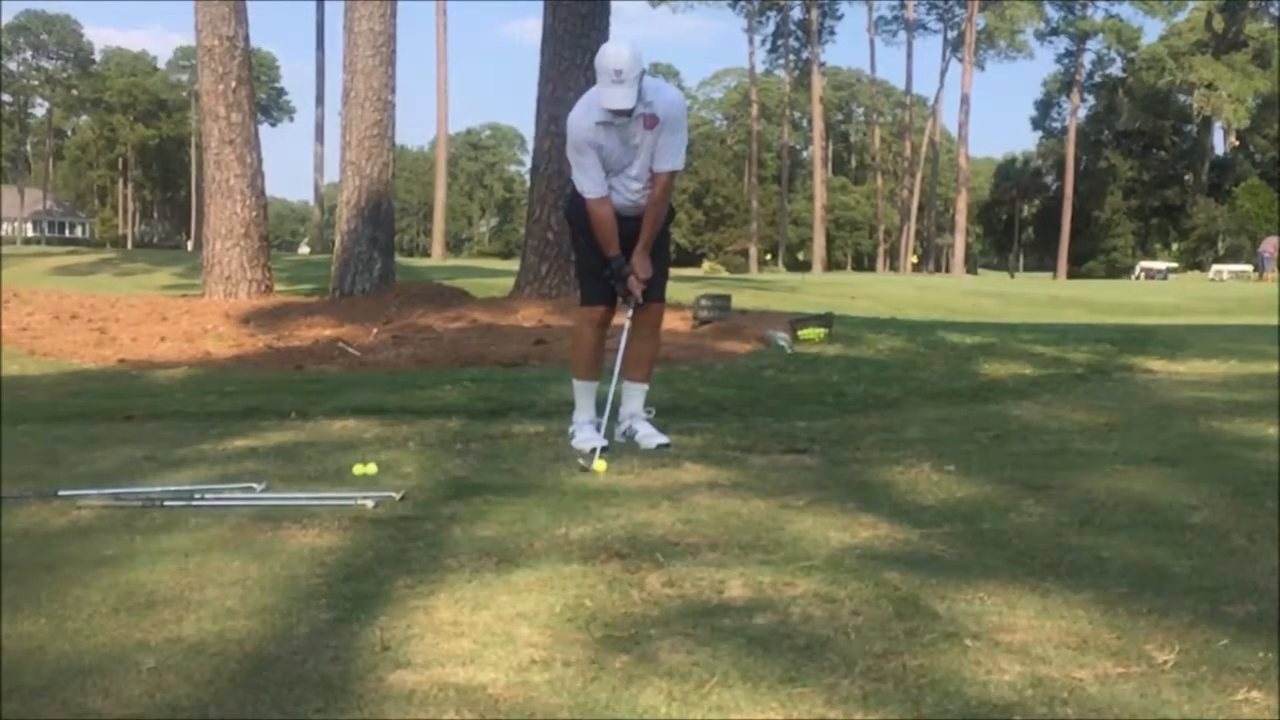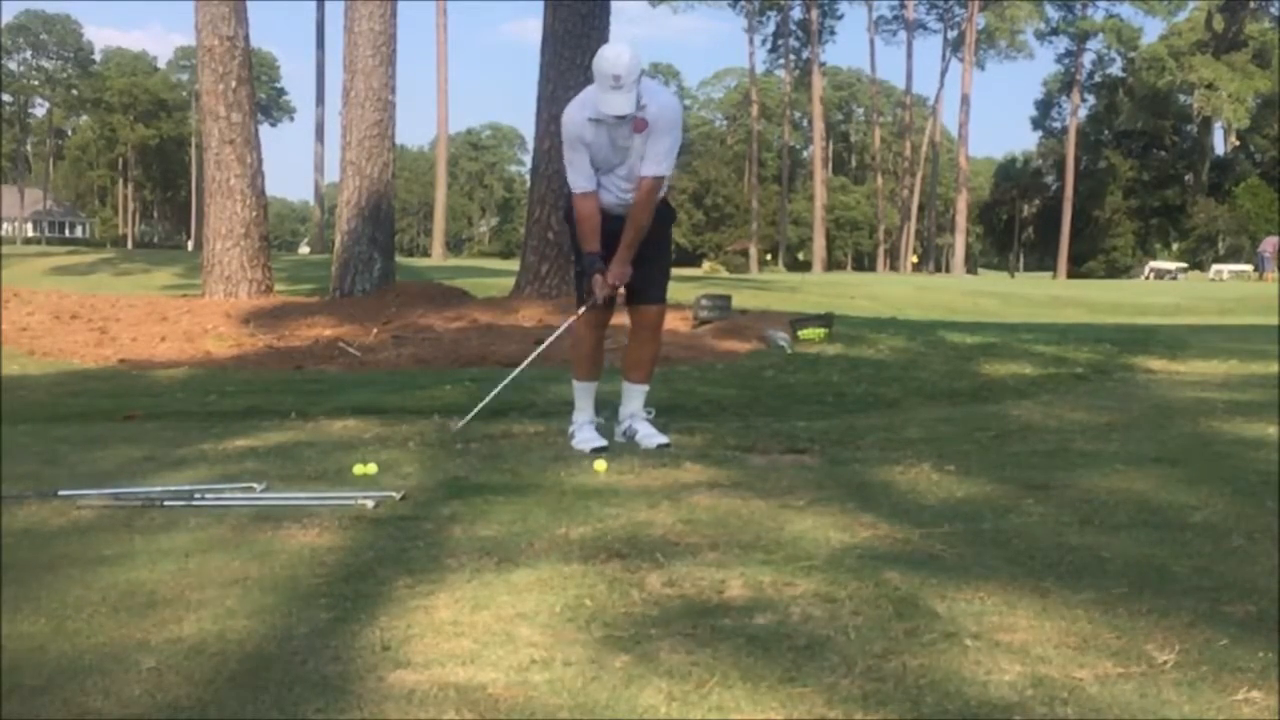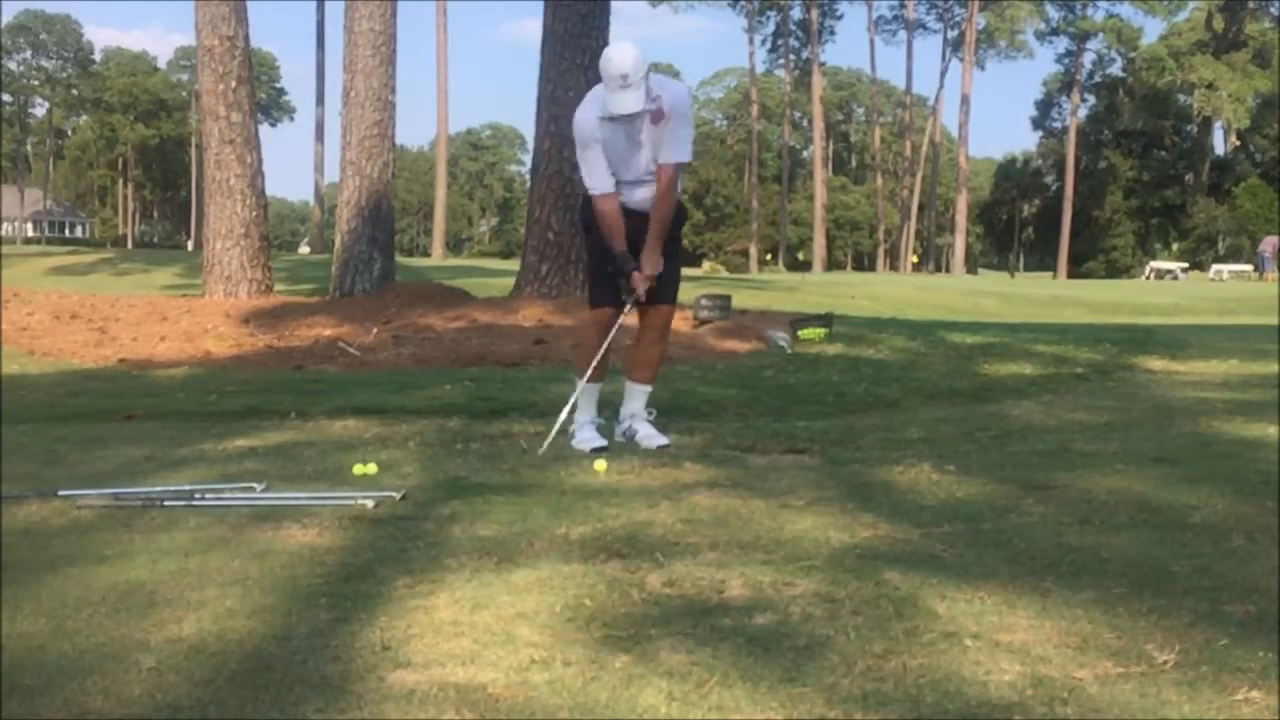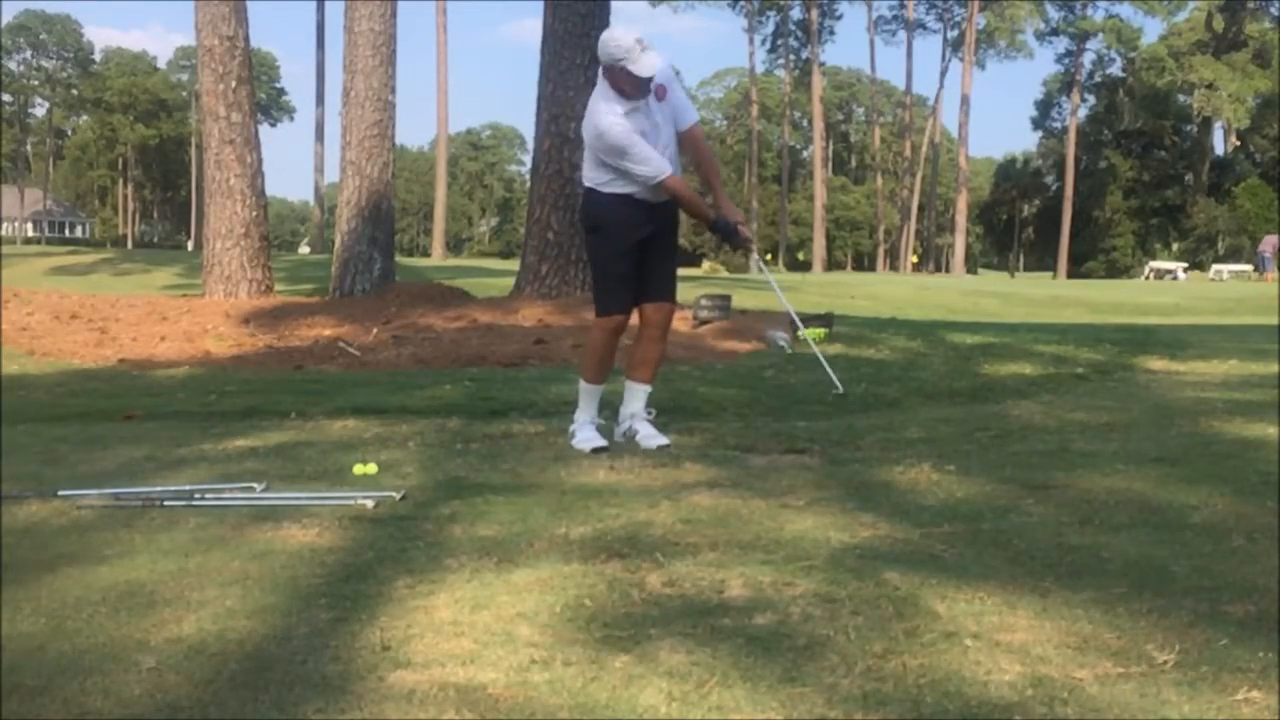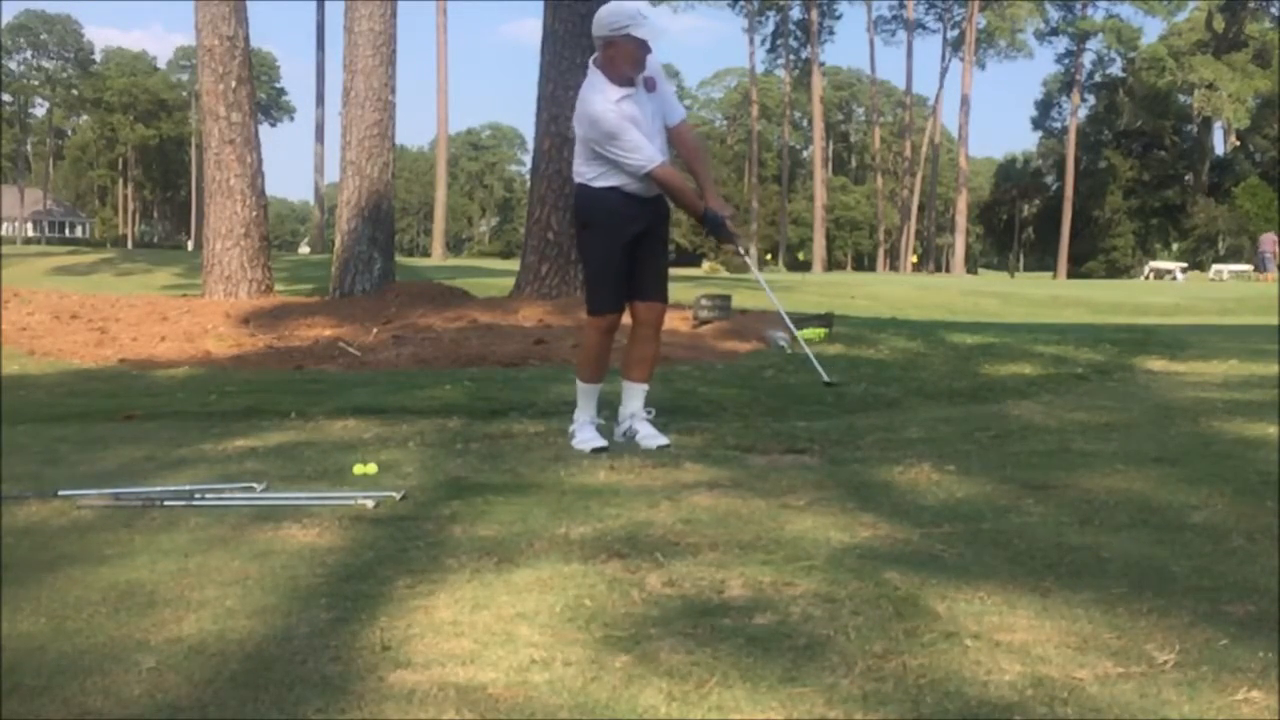
dt=0.5s
person 1, frame 1
left shoulder: (669, 103)
right shoulder: (582, 121)
left elbow: (662, 182)
right elbow: (597, 200)
left wrist: (642, 253)
right wrist: (618, 265)
left hip: (650, 214)
right hip: (595, 216)
left knee: (651, 312)
right knee: (595, 313)
left ankle: (631, 416)
right ankle: (583, 419)
person 1, frame 2
left shoulder: (664, 107)
right shoulder: (576, 116)
left elbow: (647, 189)
right elbow: (584, 195)
left wrist: (623, 260)
right wrist: (593, 263)
left hip: (648, 217)
right hip: (596, 215)
left knee: (650, 315)
right knee: (593, 314)
left ankle: (632, 416)
right ankle: (583, 419)
person 1, frame 3
left shoulder: (674, 98)
right shoulder: (589, 117)
left elbow: (667, 181)
right elbow: (604, 196)
left wrist: (650, 254)
right wrist: (622, 261)
left hip: (661, 215)
right hip: (610, 214)
left knee: (659, 314)
right knee: (603, 313)
left ankle: (633, 416)
right ankle: (584, 418)
person 1, frame 4
left shoulder: (661, 74)
right shoulder: (606, 122)
left elbow: (692, 137)
right elbow: (671, 182)
left wrist: (723, 200)
right wrist: (719, 225)
left hip: (659, 210)
right hip: (614, 213)
left knee: (659, 315)
right knee: (613, 318)
left ankle: (632, 416)
right ankle: (584, 418)
person 1, frame 5
left shoulder: (650, 73)
right shoulder: (600, 107)
left elbow: (681, 134)
right elbow: (659, 172)
left wrist: (711, 195)
right wrist: (704, 216)
left hip: (650, 206)
right hip: (606, 209)
left knee: (651, 314)
right knee: (605, 317)
left ankle: (633, 416)
right ankle: (584, 420)
